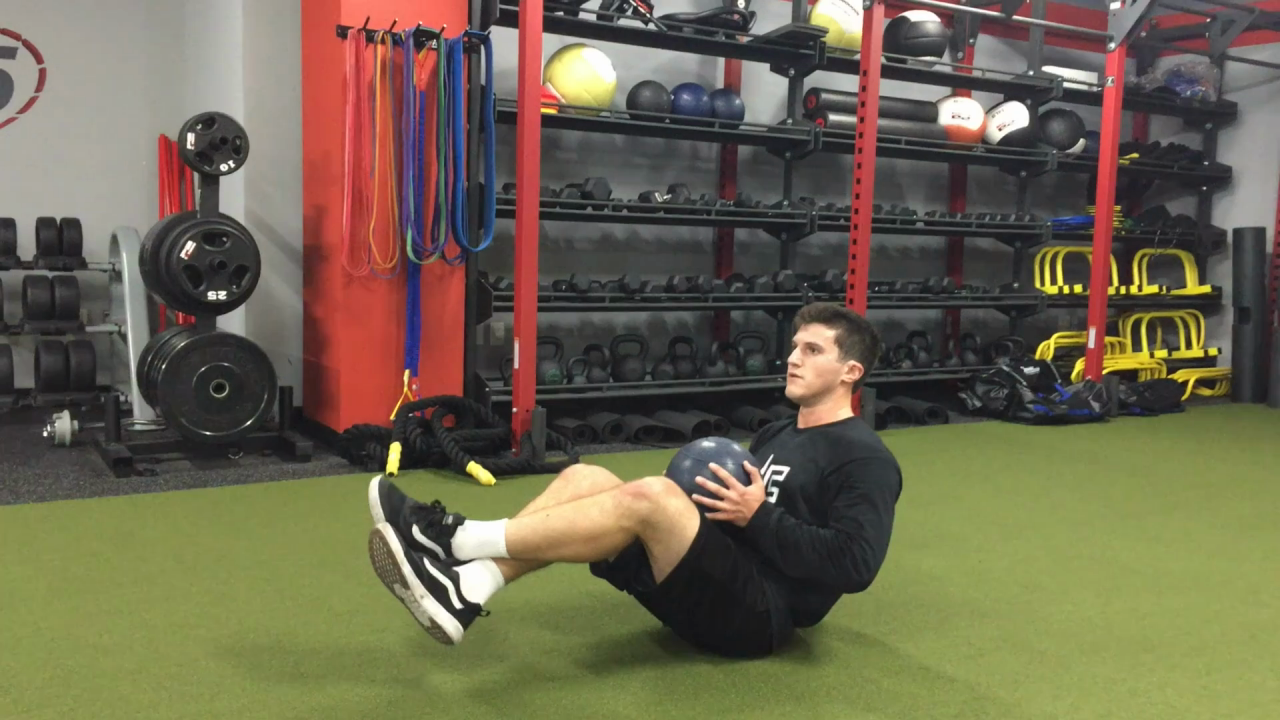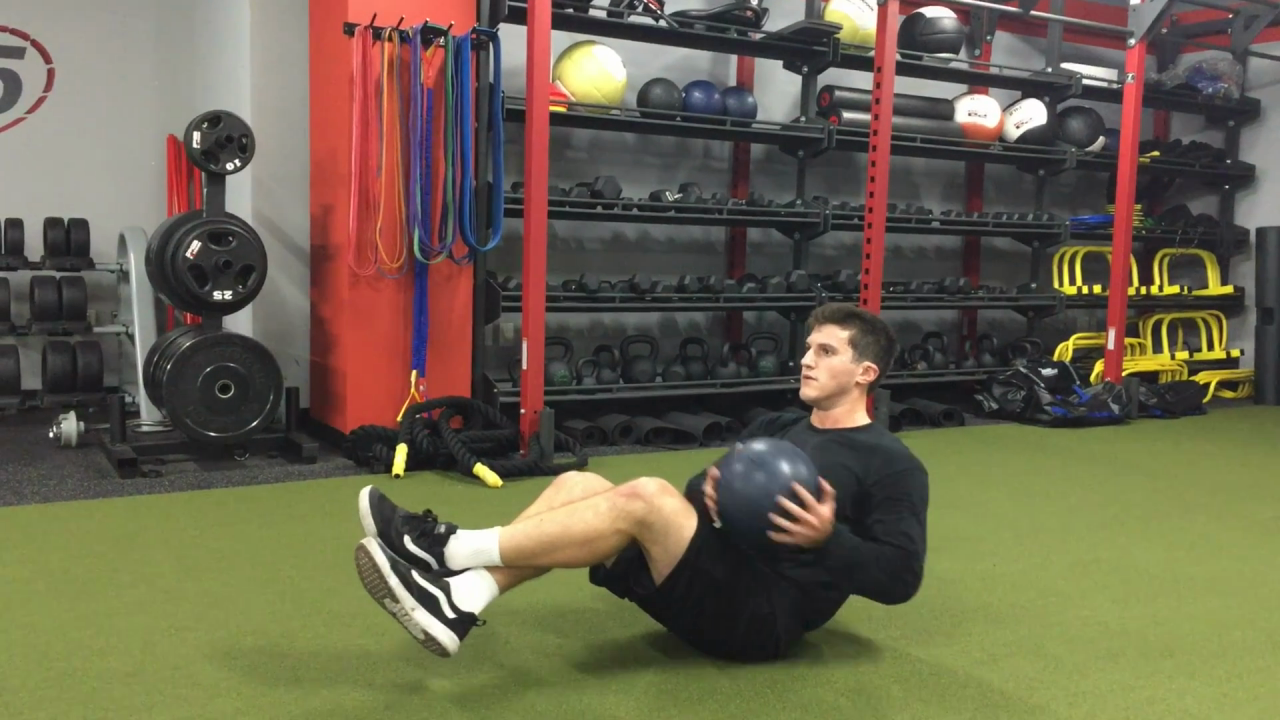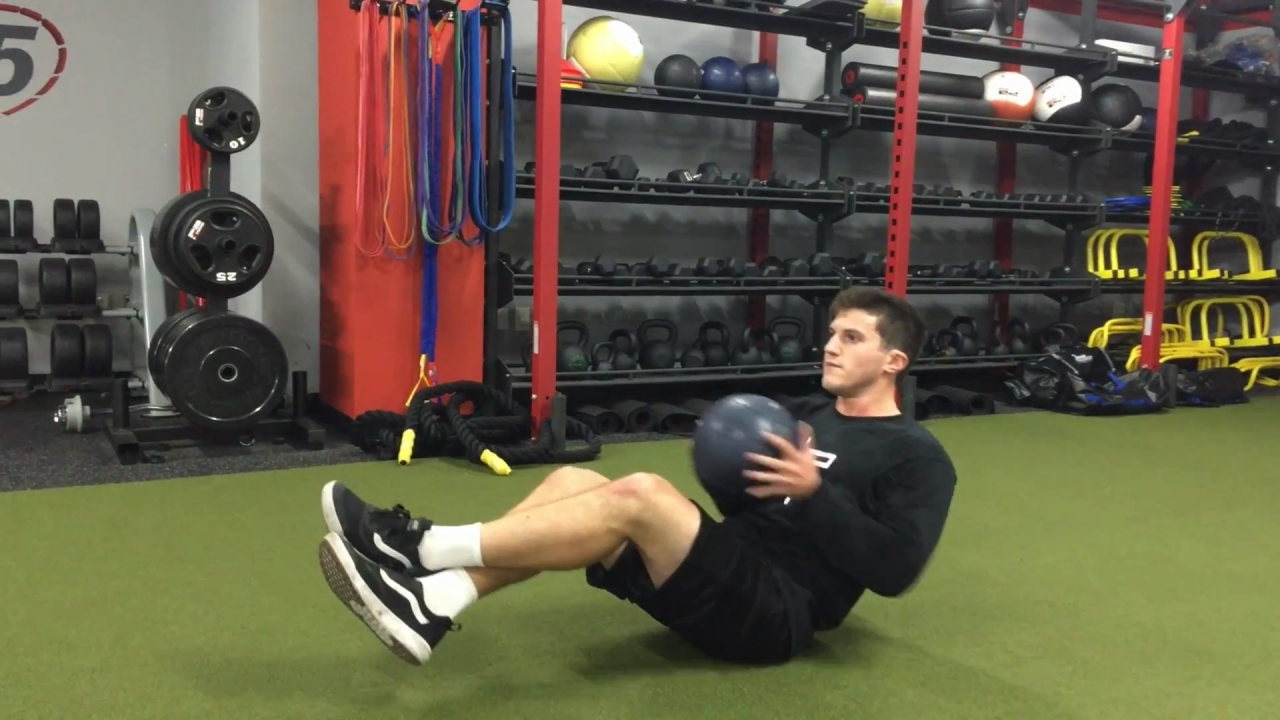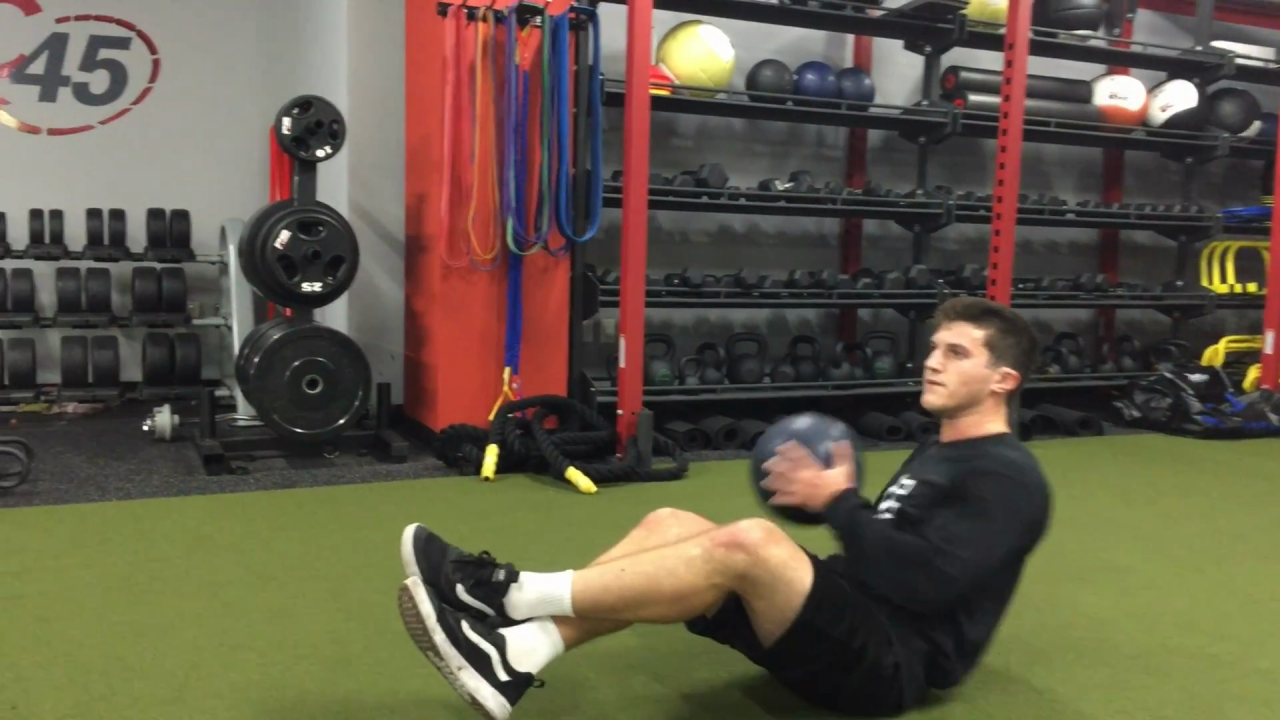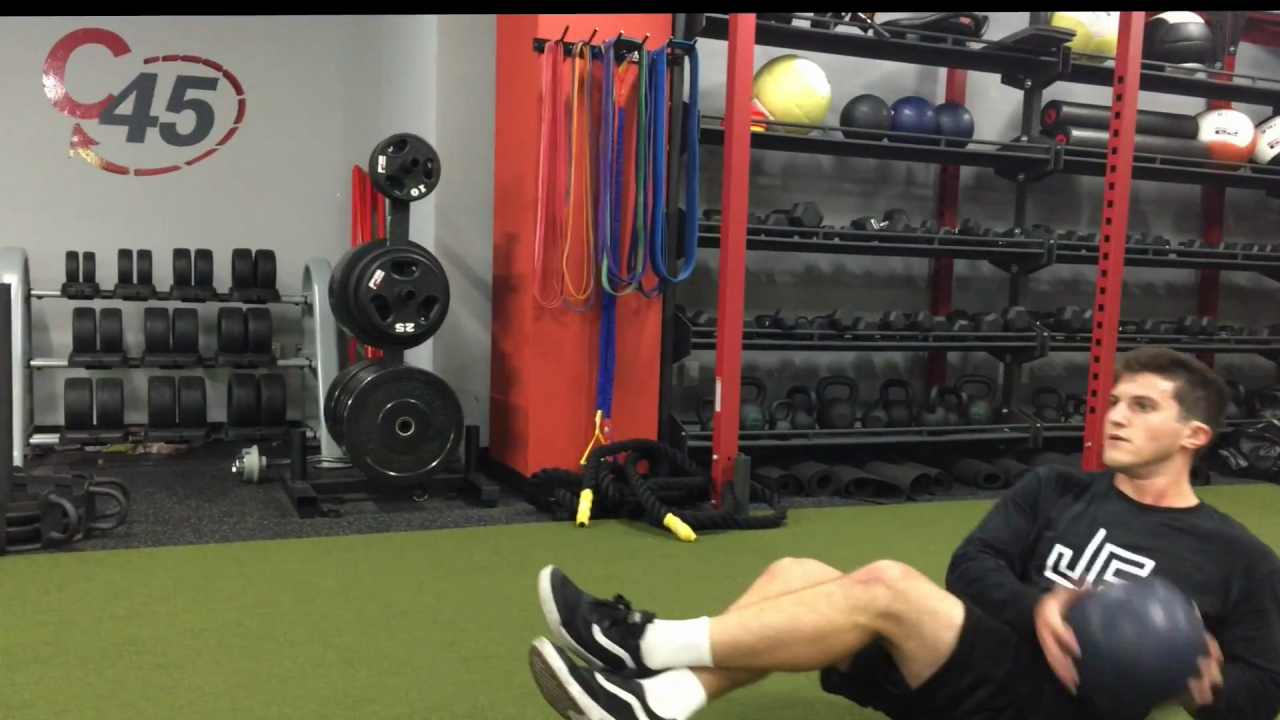
dt=1s
person 1, frame 1
left shoulder: (863, 459)
right shoulder: (778, 435)
left elbow: (853, 564)
left wrist: (760, 517)
right wrist: (708, 502)
left hip: (756, 611)
right hip: (712, 582)
left knee: (651, 496)
right knee: (585, 479)
left ankle: (463, 539)
right ankle: (466, 590)
person 1, frame 2
left shoulder: (890, 465)
right shoulder: (777, 429)
left elbow: (900, 577)
right elbow: (702, 495)
left wrist: (828, 539)
right wrist: (711, 495)
left hip: (764, 615)
right hip: (718, 577)
left knee: (647, 495)
right knee: (578, 485)
left ankle: (455, 549)
right ankle: (457, 601)
person 1, frame 3
left shoulder: (916, 456)
right shoulder: (805, 415)
left elbow: (894, 568)
left wrist: (815, 493)
left hip: (773, 611)
right hip: (730, 571)
left knee: (642, 493)
right knee: (573, 481)
left ankle: (432, 547)
right ankle: (431, 605)
person 1, frame 4
left shoulder: (1007, 478)
right shoulder: (939, 453)
left elbow: (926, 583)
left wrist: (841, 504)
right wrist: (837, 497)
left hip: (886, 660)
right hip: (842, 620)
left knee: (751, 540)
right knee: (670, 525)
left ankle: (520, 593)
right ankle: (515, 655)
person 1, frame 5
right shoulder: (1056, 490)
right elbow: (971, 567)
right wrist: (1036, 609)
left knee: (888, 585)
right knee: (798, 575)
left ankle: (654, 644)
